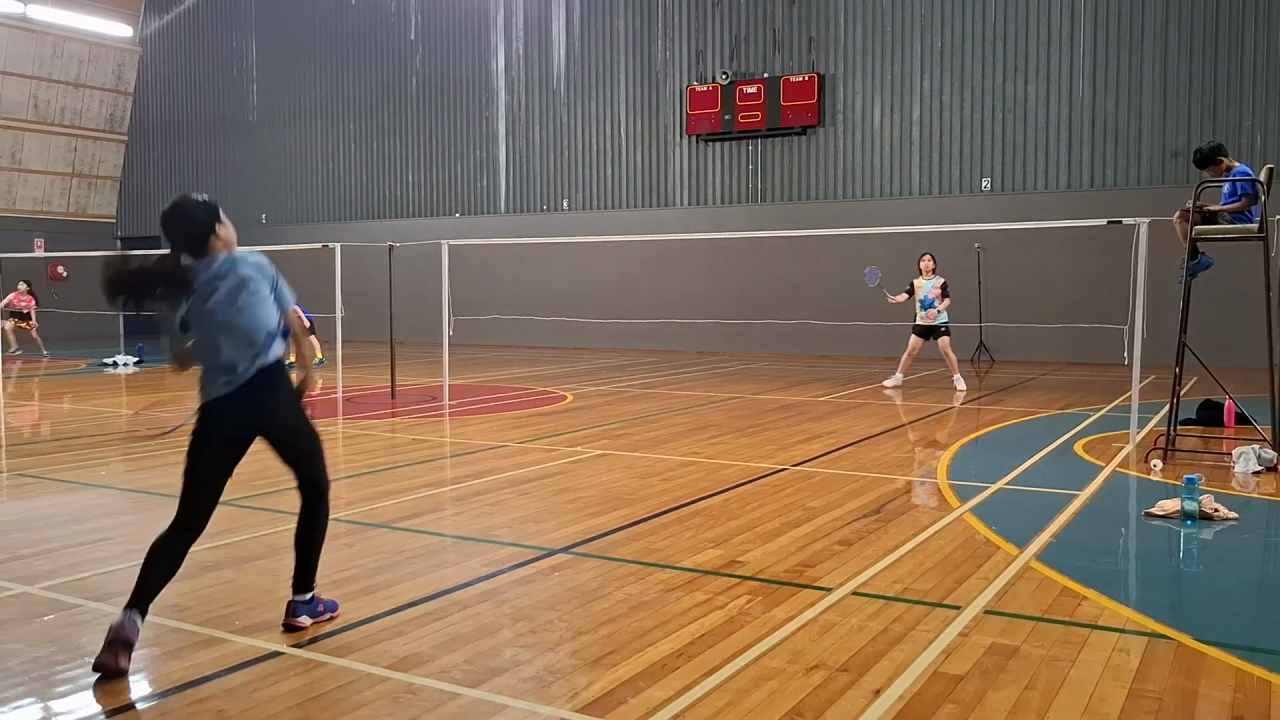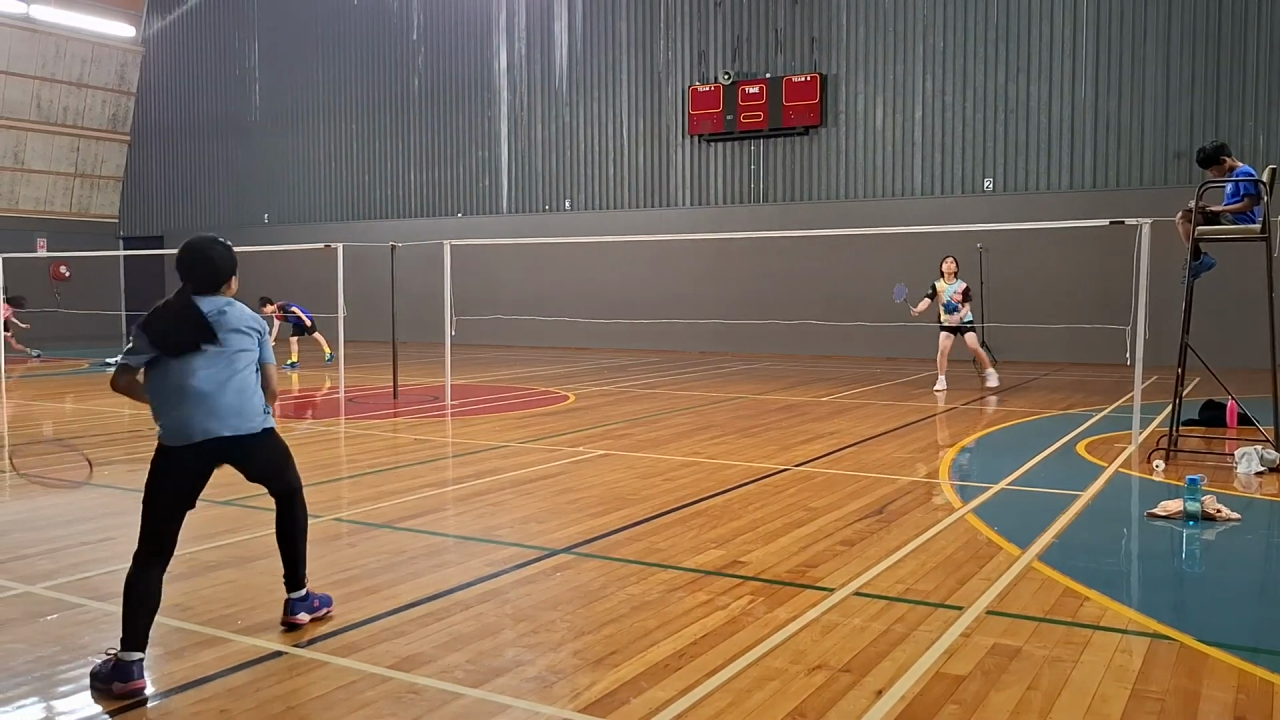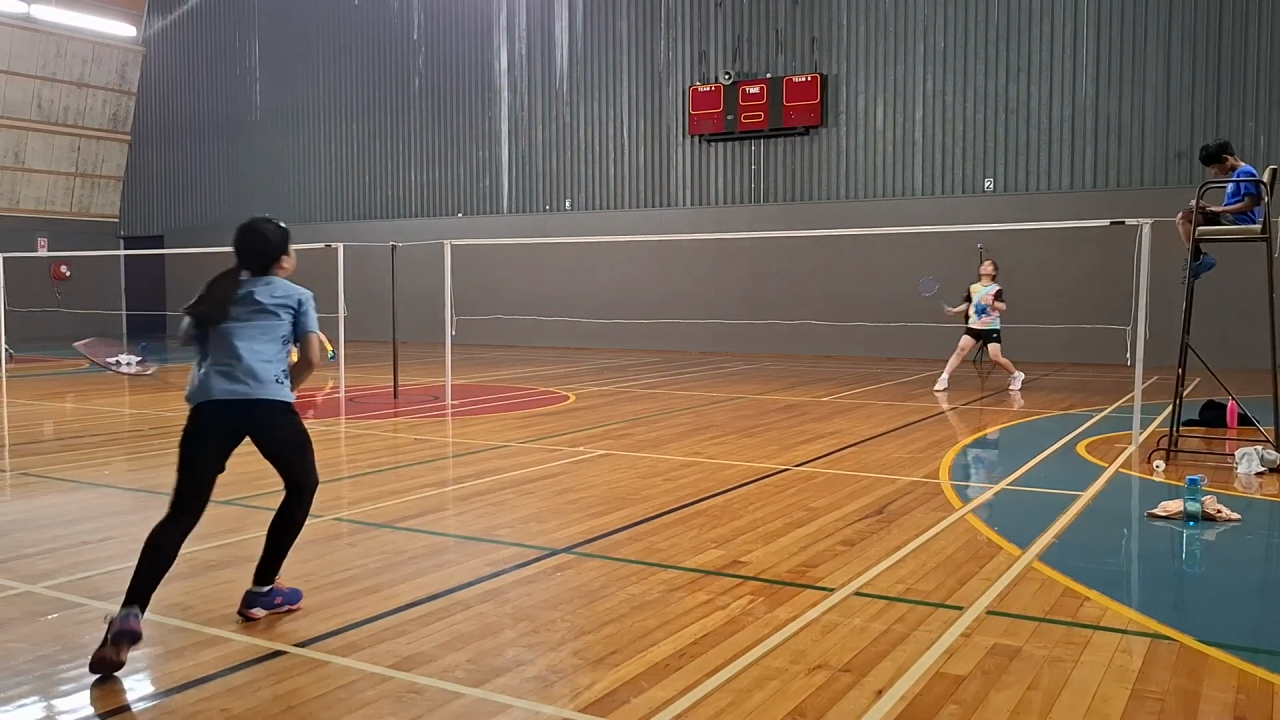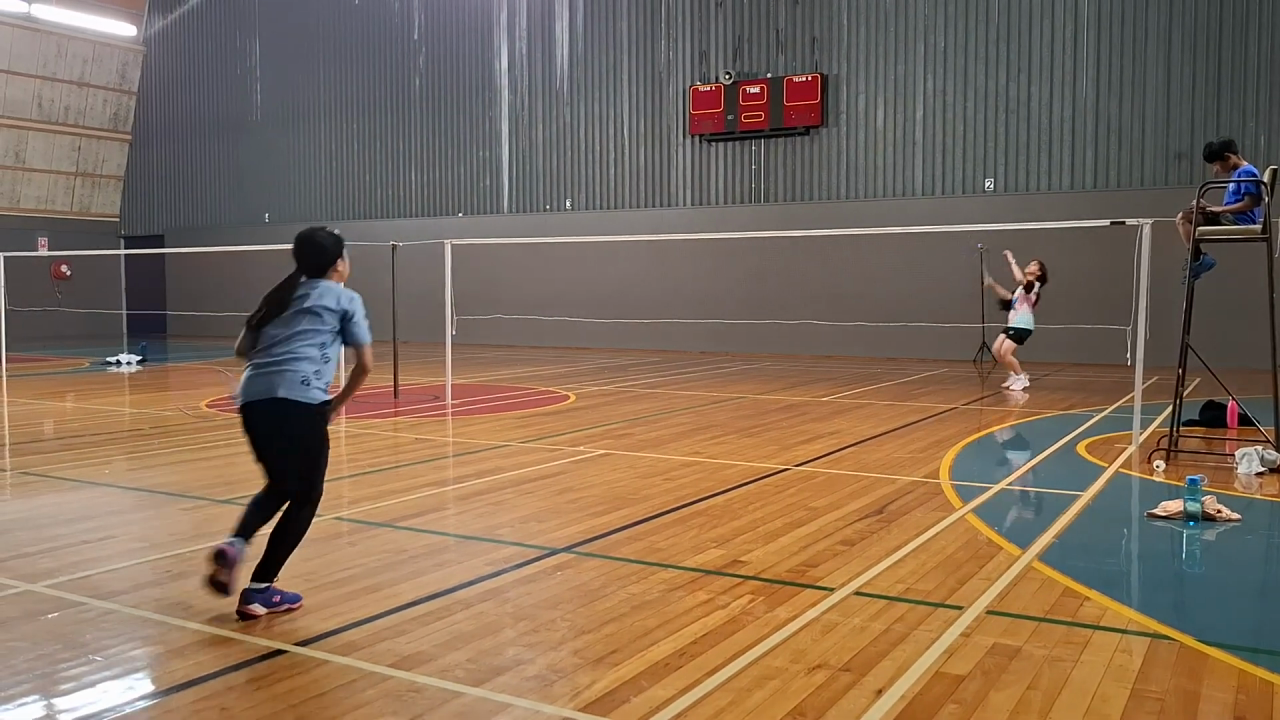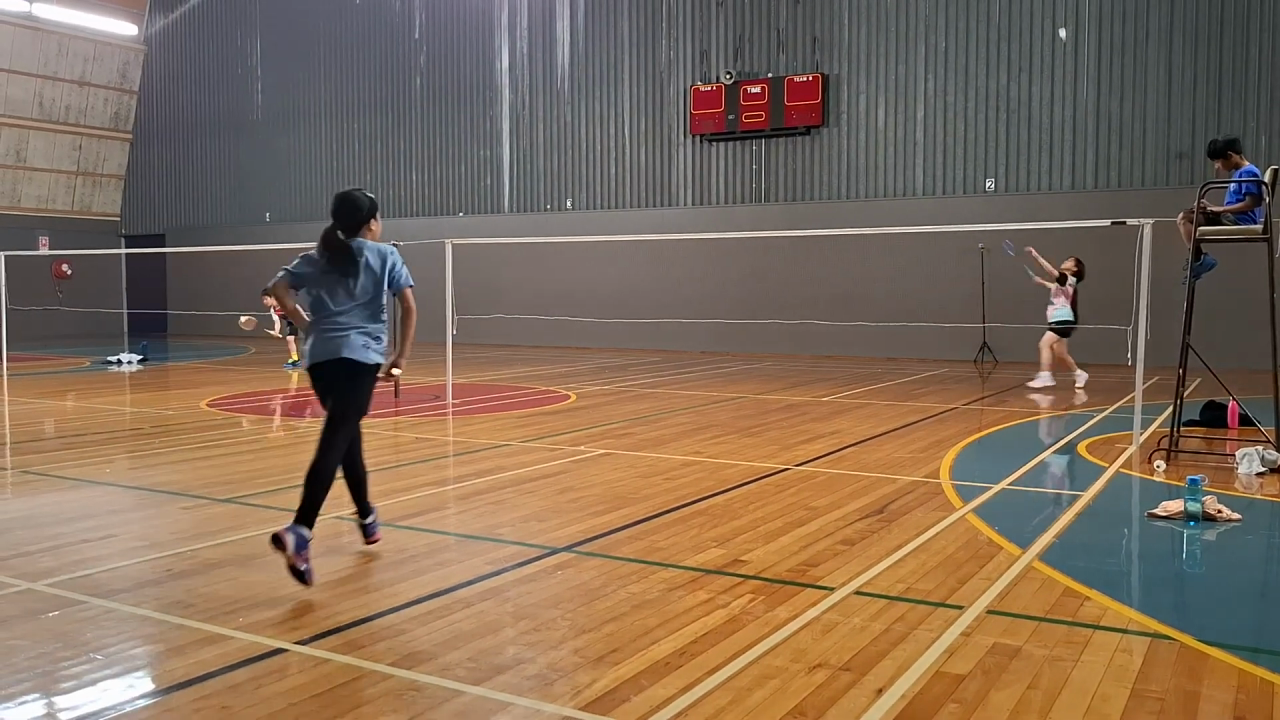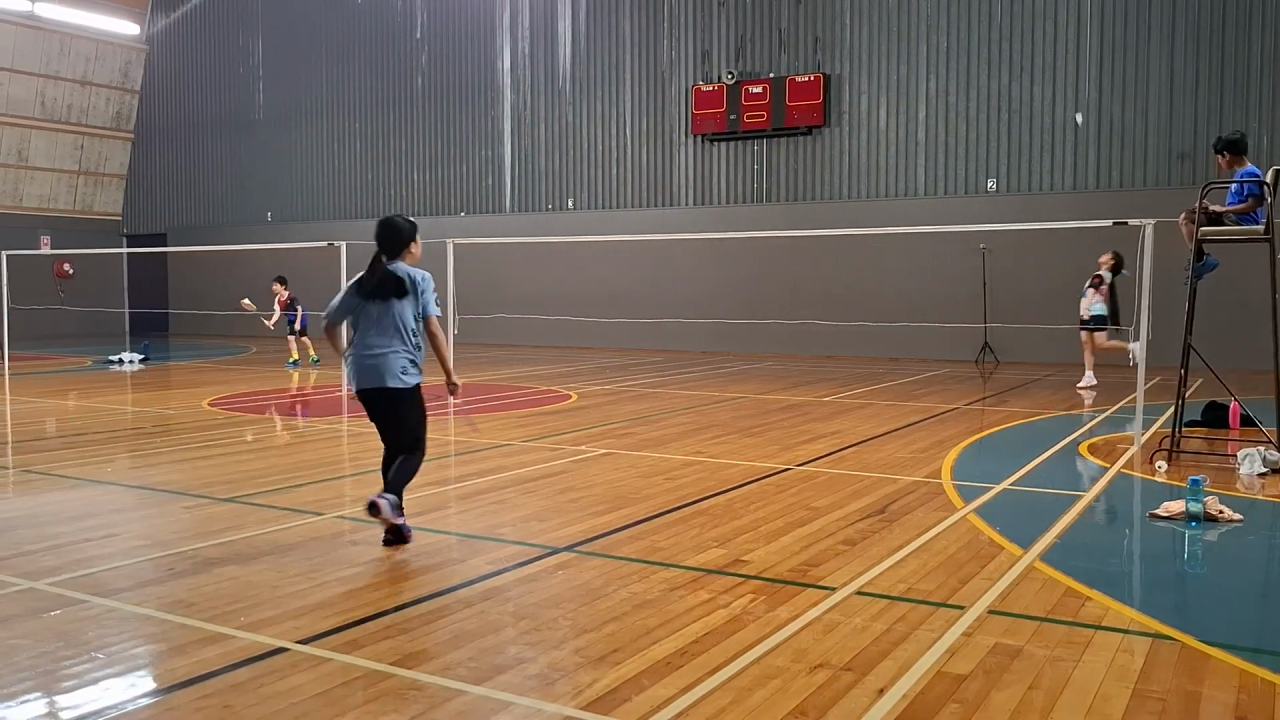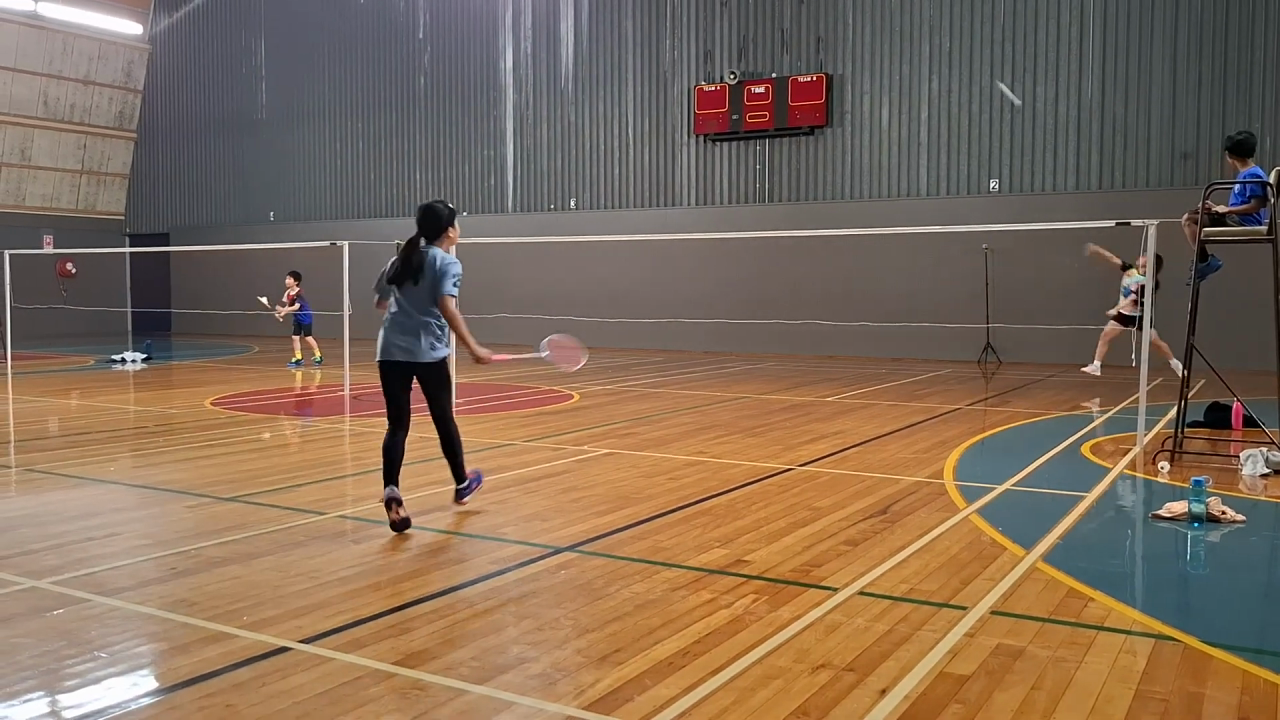
dt=0.2s
person 1, frame 1
left shoulder: (177, 291)
right shoulder: (254, 264)
left elbow: (185, 357)
right elbow: (296, 325)
right wrist: (308, 369)
left hip: (218, 406)
right hip: (269, 390)
left knee: (188, 524)
right knee: (315, 490)
left ankle: (129, 625)
right ankle: (302, 603)
person 1, frame 2
left shoulder: (157, 322)
right shoulder: (248, 320)
left elbow: (122, 382)
right elbow: (268, 385)
left hip: (182, 440)
right hip: (249, 430)
left knee: (153, 552)
right knee: (289, 496)
left ankle: (129, 662)
right ankle: (298, 598)
person 1, frame 3
left shoulder: (220, 296)
right shoulder: (298, 297)
left elbow: (201, 345)
right elbow: (309, 361)
left hip: (209, 404)
right hip: (264, 402)
left knee: (180, 518)
right knee: (303, 484)
left ankle: (127, 621)
right ankle: (262, 591)
person 1, frame 4
left shoulder: (280, 297)
right shoulder: (346, 300)
left elbow: (243, 348)
right elbow: (364, 363)
right wrist: (339, 400)
left hip: (253, 397)
right hip: (300, 397)
left knee: (281, 487)
right knee: (306, 495)
left ankle: (232, 546)
right ankle: (258, 589)
person 1, frame 5
left shoulder: (315, 258)
right shoulder: (386, 255)
left elbow: (277, 288)
right elbow: (408, 306)
left wrist: (304, 322)
right wrist: (402, 353)
left hip: (320, 358)
right hip: (360, 355)
left knee: (346, 437)
right knee: (332, 447)
left ankle: (367, 518)
right ankle: (297, 532)
person 1, frame 6
left shoulder: (360, 282)
right shoulder: (419, 280)
left elbow: (330, 329)
right elbow: (434, 330)
left wrist: (348, 358)
right wrist: (450, 375)
left hip: (363, 377)
right hip: (400, 375)
left knee: (394, 447)
right knee: (414, 450)
left ankle: (394, 519)
right ankle: (387, 499)
person 1, frame 7
left shoulder: (403, 258)
right shoulder: (448, 264)
left elbow: (382, 295)
right elbow: (447, 308)
right wrist: (474, 348)
left hip: (391, 351)
right hip: (428, 351)
left knee: (397, 426)
right knee: (444, 419)
left ankle: (392, 493)
right ankle: (462, 483)
